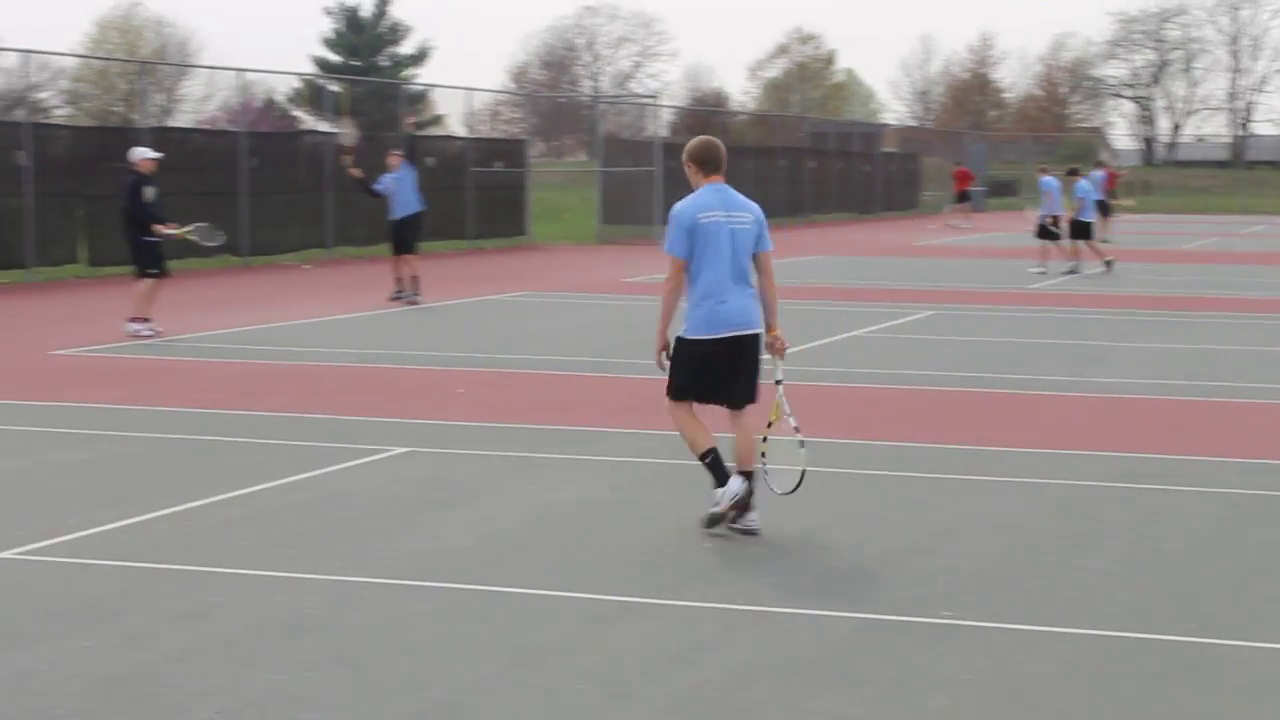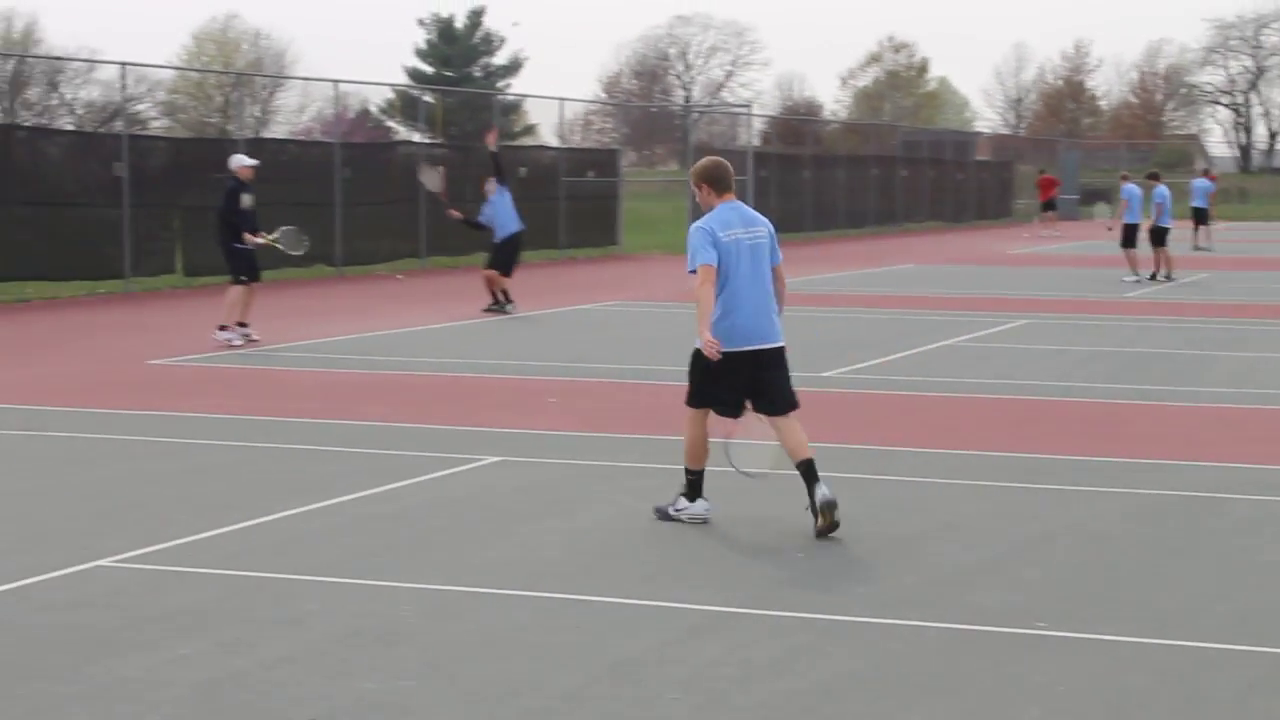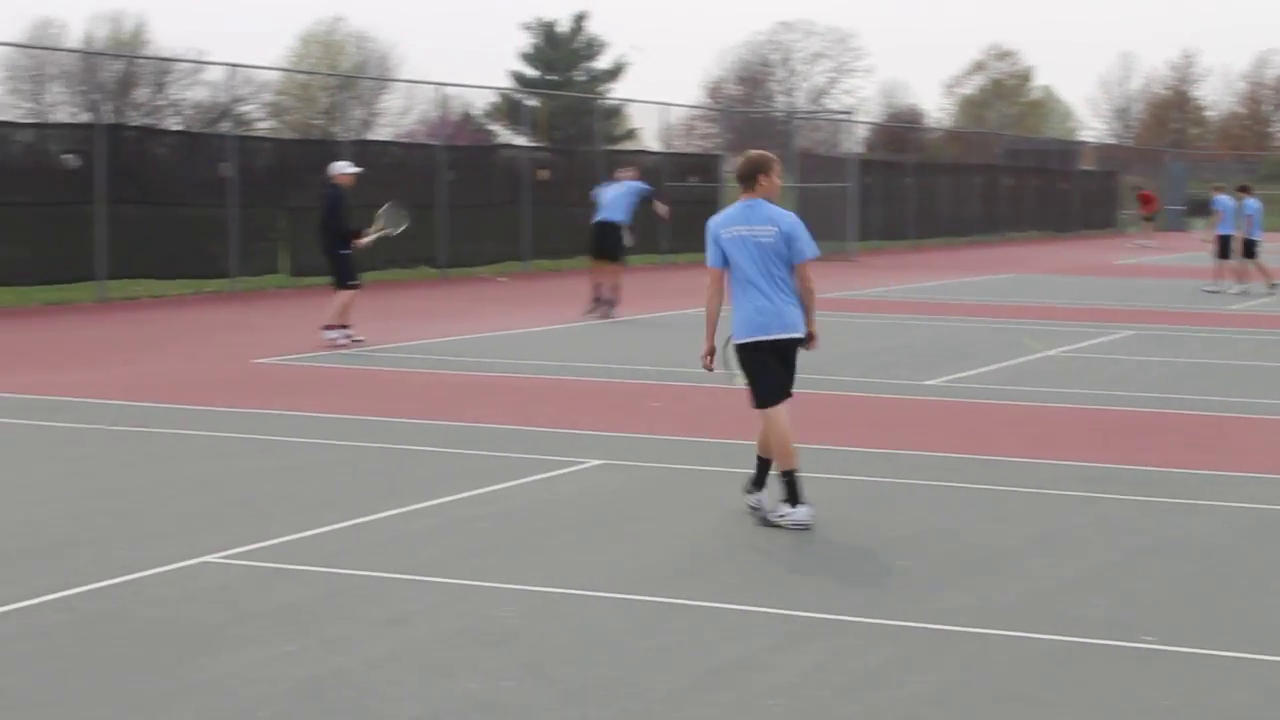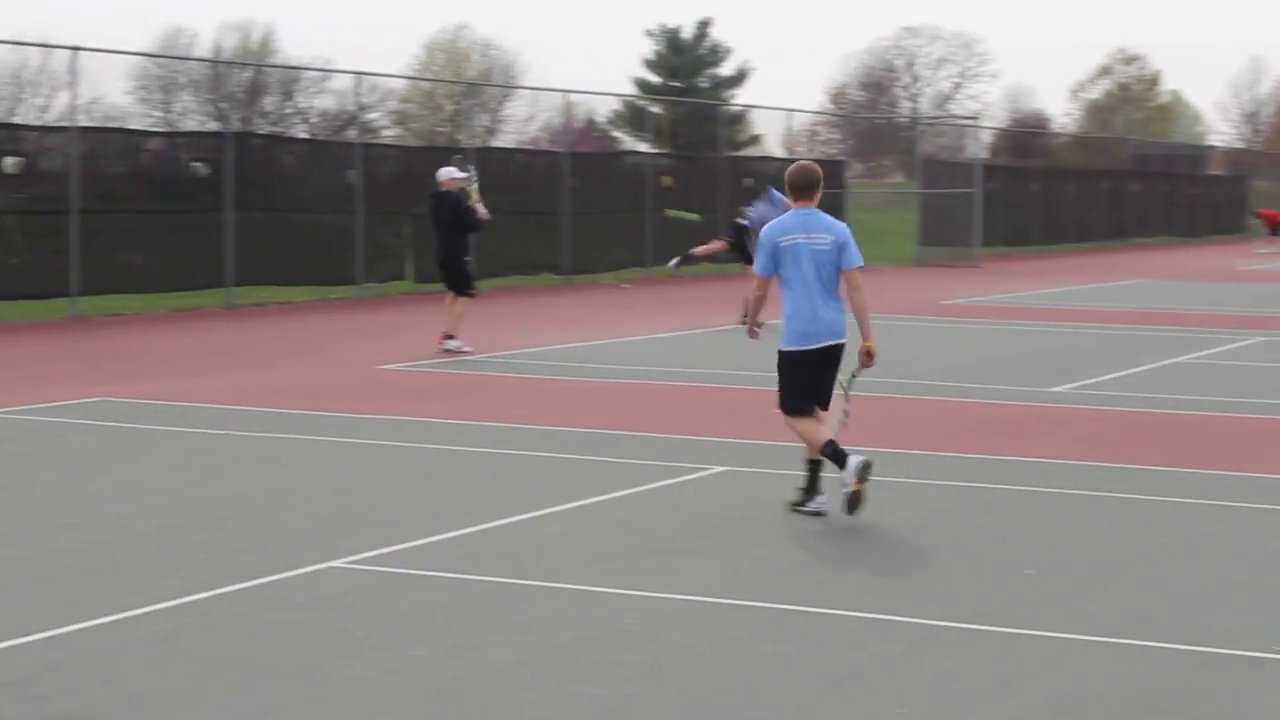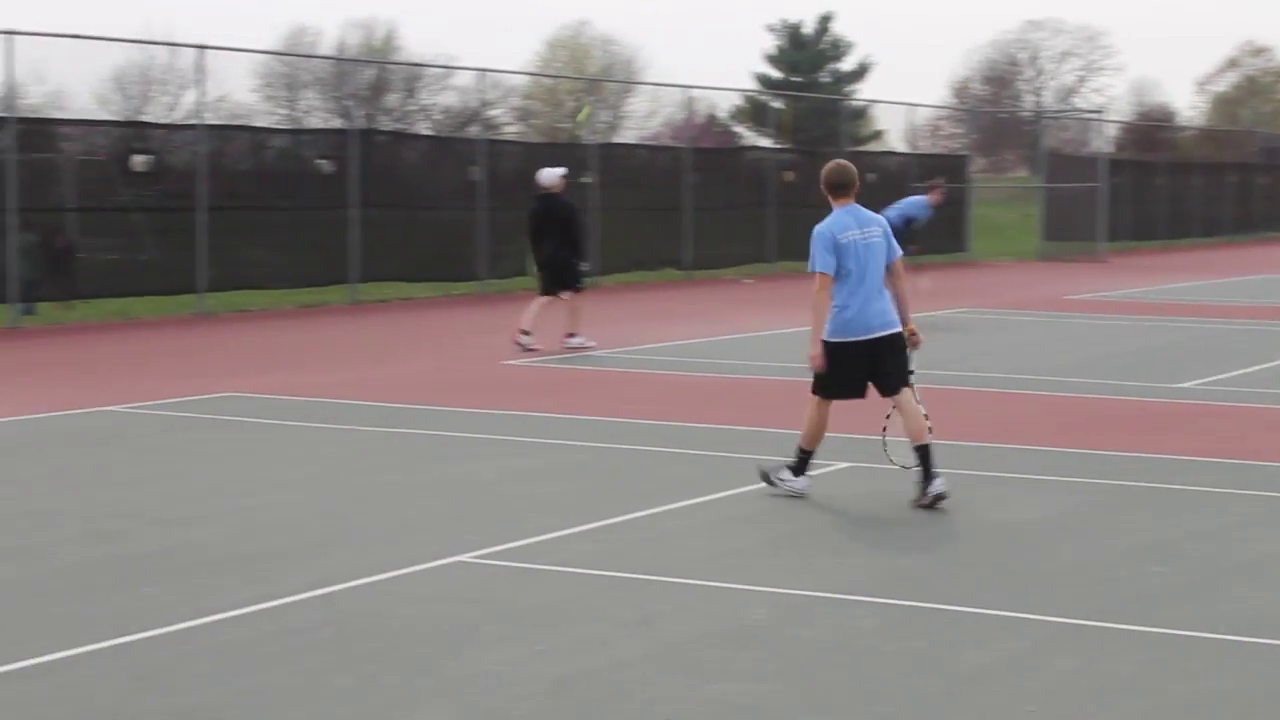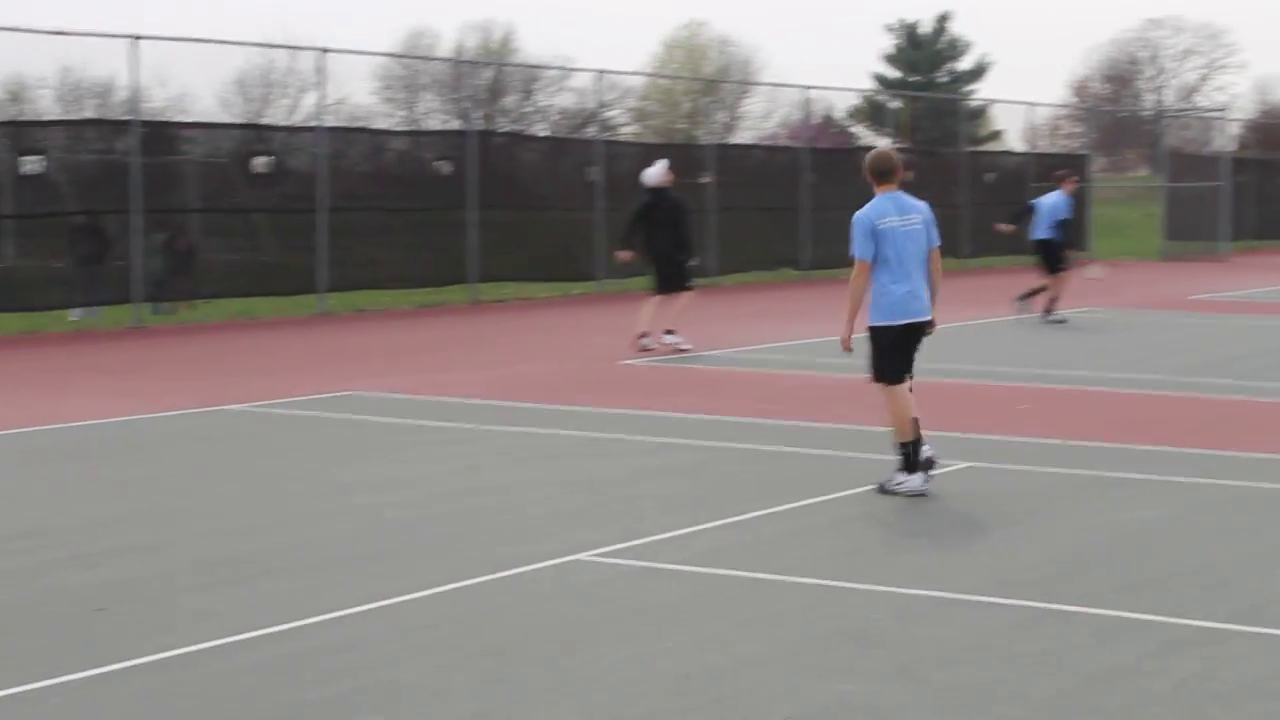
dt=0.3s
person 1, frame 1
left shoulder: (686, 210)
right shoulder: (751, 210)
left elbow: (675, 279)
right elbow: (766, 276)
left wrist: (662, 333)
right wrist: (772, 329)
left hip: (703, 327)
right hip: (747, 326)
left knee: (679, 405)
right knee: (740, 412)
left ankle: (725, 482)
right ankle: (744, 506)
person 1, frame 2
left shoulder: (704, 229)
right shoulder: (762, 223)
left elbow: (706, 283)
right elbow: (779, 283)
left wrist: (705, 333)
left hip: (724, 341)
right hip: (768, 338)
left knee: (697, 412)
right knee: (784, 418)
left ankle: (693, 500)
right ankle: (817, 492)
person 1, frame 3
left shoulder: (718, 225)
right shoulder: (787, 221)
left elbow: (715, 287)
right elbow: (806, 282)
left wrist: (709, 339)
right wrist: (809, 325)
left hip: (752, 331)
right hip: (788, 329)
left knee: (772, 410)
right knee: (773, 406)
left ankle: (795, 503)
right ankle: (758, 486)
person 1, frame 4
left shoulder: (772, 232)
right shoulder: (838, 231)
left elbow: (760, 290)
right elbow: (855, 289)
left wrist: (752, 322)
right wrist: (867, 340)
left hip: (797, 339)
right hip: (832, 336)
left knee: (797, 419)
right knee: (814, 411)
left ankle: (848, 463)
right ankle: (812, 492)
person 1, frame 5
left shoulder: (826, 231)
right shoulder: (879, 223)
left elbow: (823, 289)
right elbow: (897, 277)
left wrist: (814, 342)
right wrist: (907, 323)
left hip: (845, 331)
right hip: (886, 327)
left knee: (821, 401)
right knee: (902, 397)
left ankle: (797, 473)
right ankle: (930, 478)
person 1, frame 6
left shoulder: (866, 216)
right shoulder: (922, 209)
left elbow: (861, 275)
right elbow: (935, 264)
left wrist: (848, 325)
right wrist: (929, 309)
left hip: (887, 314)
right hip: (917, 311)
left knee: (892, 388)
right knee: (898, 385)
left ankle: (912, 471)
right ankle: (920, 451)
